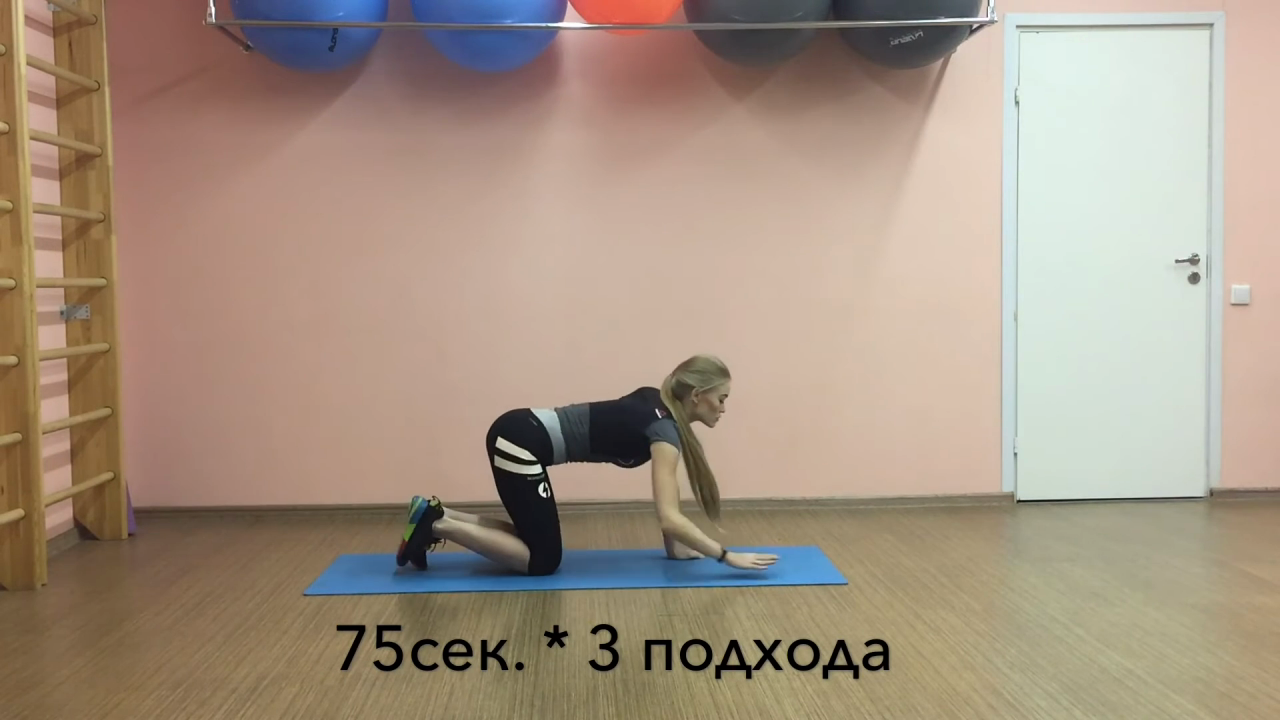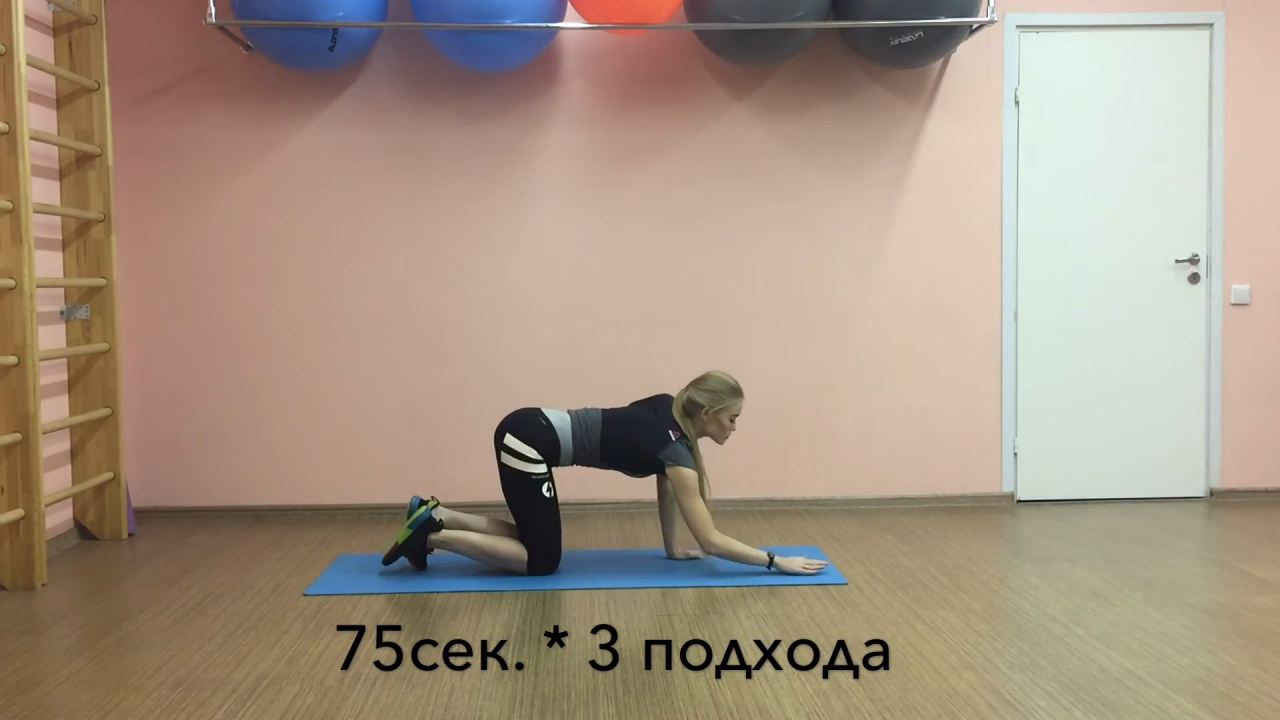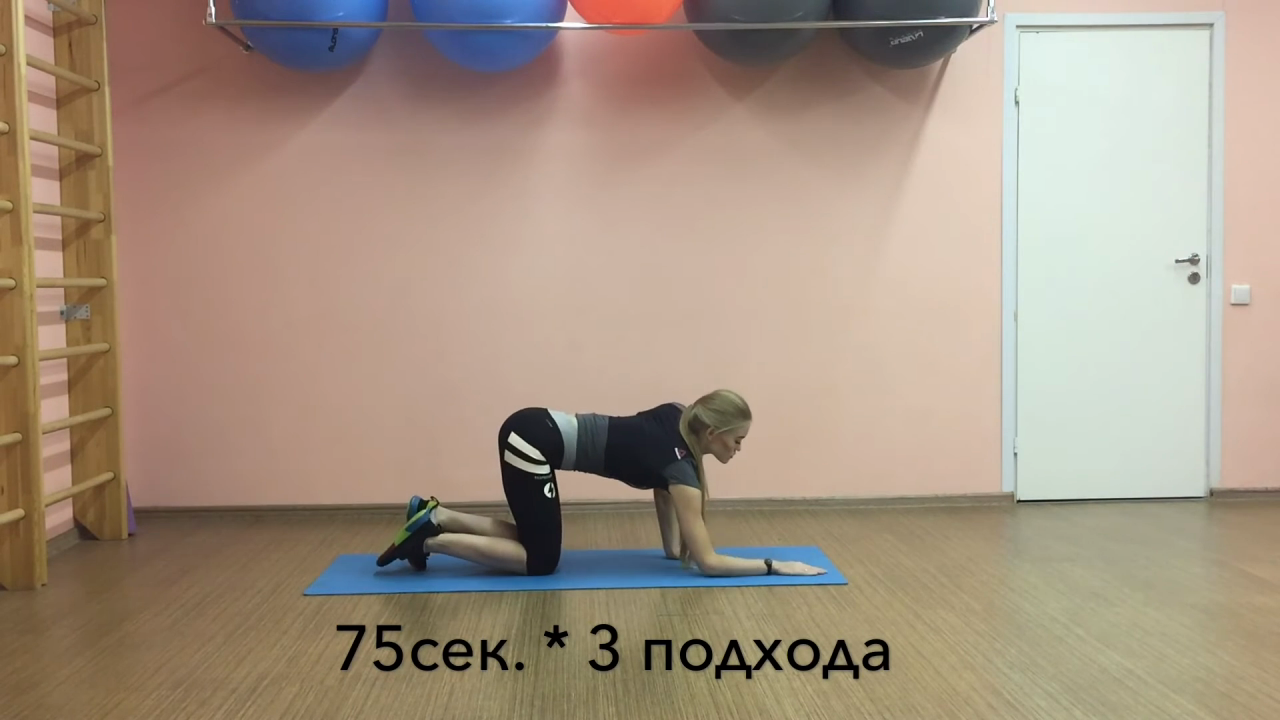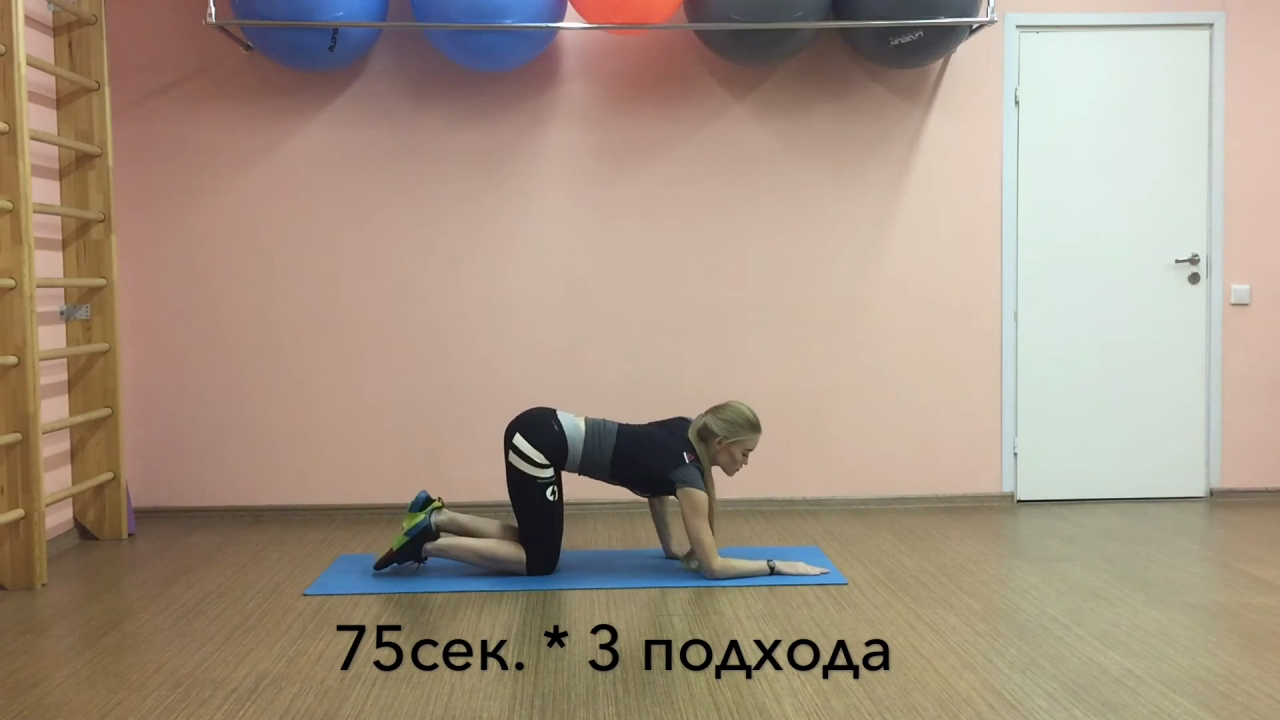
dt=0.3s
person 1, frame 1
left shoulder: (659, 405)
right shoulder: (664, 431)
left elbow: (661, 480)
right elbow: (669, 517)
left wrist: (673, 547)
right wrist: (726, 556)
left hip: (516, 433)
right hip: (520, 443)
left knee: (534, 539)
right knee: (543, 560)
left ankle: (439, 515)
right ankle: (437, 525)
person 1, frame 2
left shoulder: (670, 410)
right shoulder: (675, 448)
left elbow: (665, 488)
right elbow: (711, 541)
left wrist: (673, 549)
right wrist: (777, 561)
left hip: (524, 430)
right hip: (528, 441)
left knee: (536, 544)
right knee: (542, 562)
left ankle: (438, 516)
right ankle: (433, 535)
person 1, frame 3
left shoulder: (676, 417)
right shoulder: (680, 464)
right elbow: (708, 561)
left wrist: (671, 548)
right wrist: (775, 566)
left hip: (531, 430)
right hip: (532, 441)
left knee: (535, 540)
right knee: (541, 561)
left ankle: (436, 517)
right ankle: (429, 538)
person 1, frame 4
left shoulder: (686, 430)
right shoulder: (689, 471)
right elbow: (713, 566)
left wrist: (670, 549)
right wrist: (778, 566)
left hip: (539, 429)
right hip: (539, 442)
left knee: (536, 541)
right knee: (541, 561)
left ankle: (438, 516)
right ankle: (429, 542)
